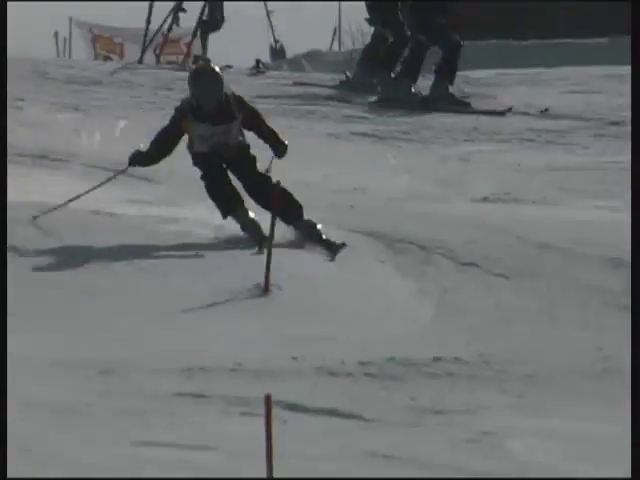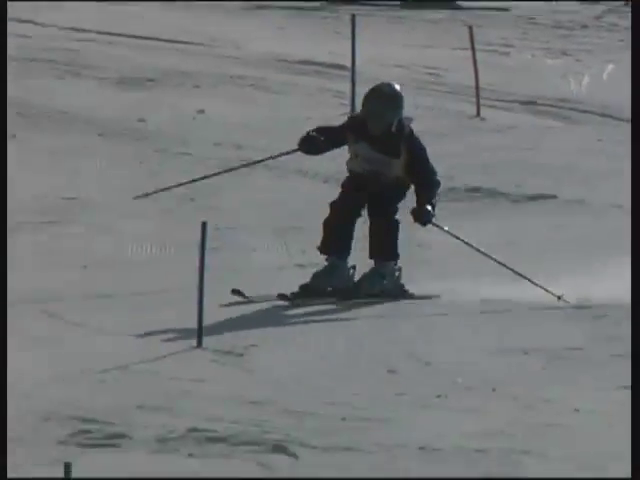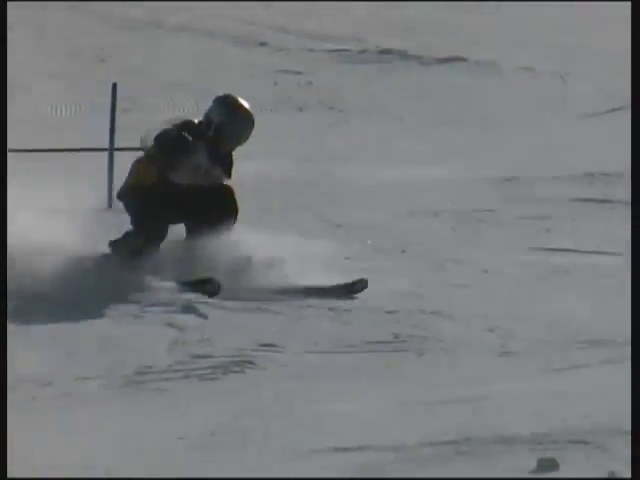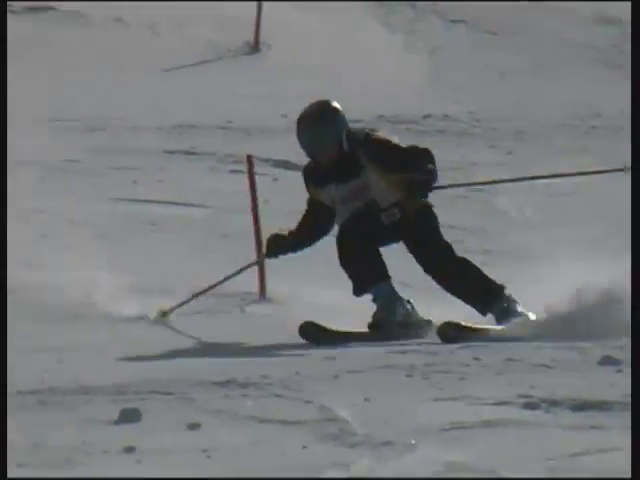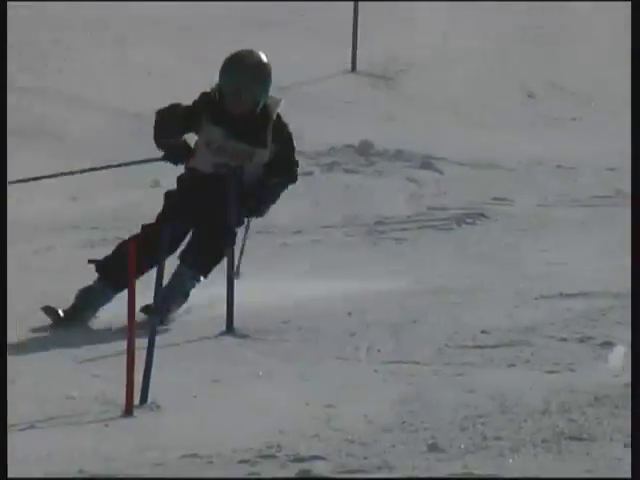
dt=1s
person 1, frame 1
left shoulder: (232, 104)
right shoulder: (186, 113)
left elbow: (254, 122)
right elbow: (167, 139)
left wrist: (275, 142)
right wrist: (146, 156)
left hip: (234, 149)
right hip: (206, 155)
left knee: (261, 187)
right knee: (215, 179)
left ankle: (301, 225)
right ankle: (247, 223)
person 1, frame 2
left shoulder: (406, 140)
right shoulder: (356, 128)
left elbow: (425, 174)
right elbow: (327, 137)
left wrist: (425, 203)
right wrist: (312, 140)
left hip: (392, 184)
right hip: (361, 179)
left knee: (382, 214)
right knee: (342, 212)
left ankle: (385, 271)
right ankle: (337, 269)
person 1, frame 3
left shoulder: (222, 161)
right shoulder: (190, 133)
right elbow: (163, 142)
right wrist: (174, 146)
left hip: (177, 198)
right hip: (143, 192)
left knee: (225, 202)
right knee: (152, 229)
person 1, frame 4
left shoulder: (369, 148)
right shoulder: (316, 177)
left elbow: (415, 157)
right elbow: (316, 224)
left wrist: (424, 174)
right wrist: (284, 242)
left hip: (409, 211)
right hip: (370, 223)
left knee: (439, 260)
right knee: (348, 242)
left ankle: (504, 305)
right ankle: (391, 306)
person 1, frame 5
left shoulder: (271, 126)
right shoulder: (208, 108)
left elbow: (286, 170)
right elbow: (167, 121)
left wrist: (263, 195)
right wrist: (175, 146)
left hip: (238, 192)
right hip: (198, 182)
left knee: (217, 227)
right knee: (160, 236)
left ankle: (177, 289)
right ankle: (98, 293)
